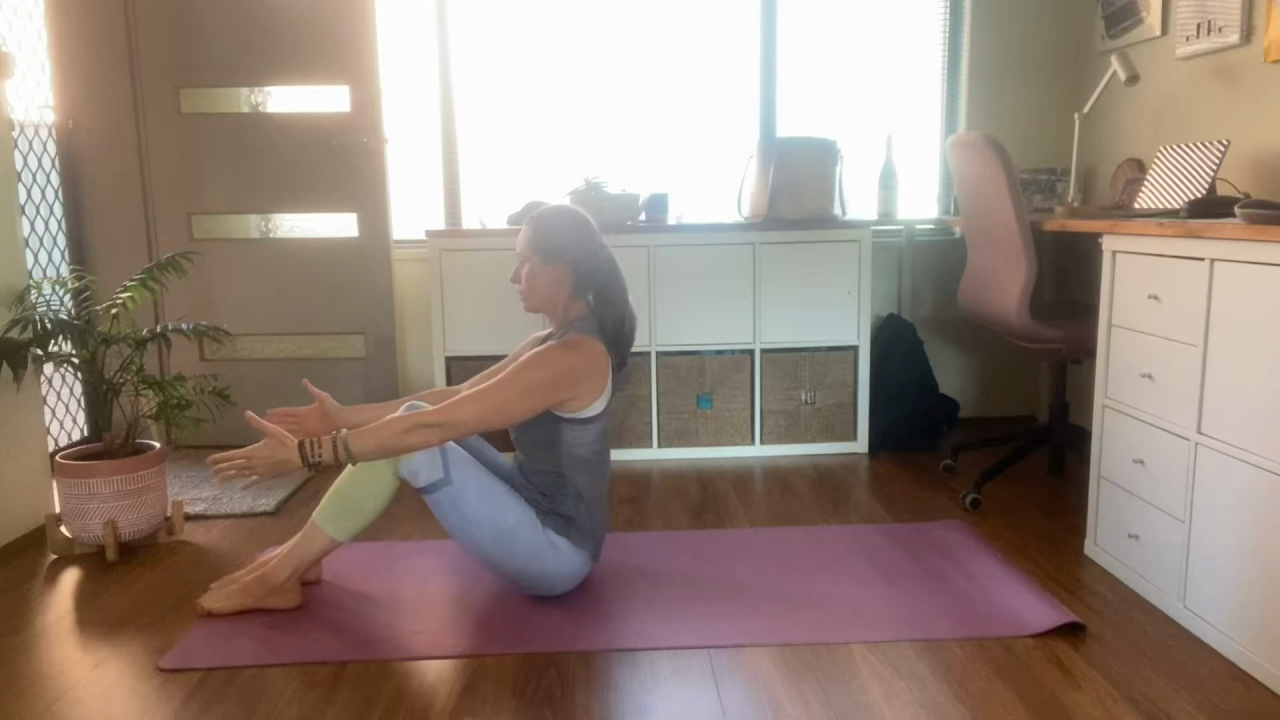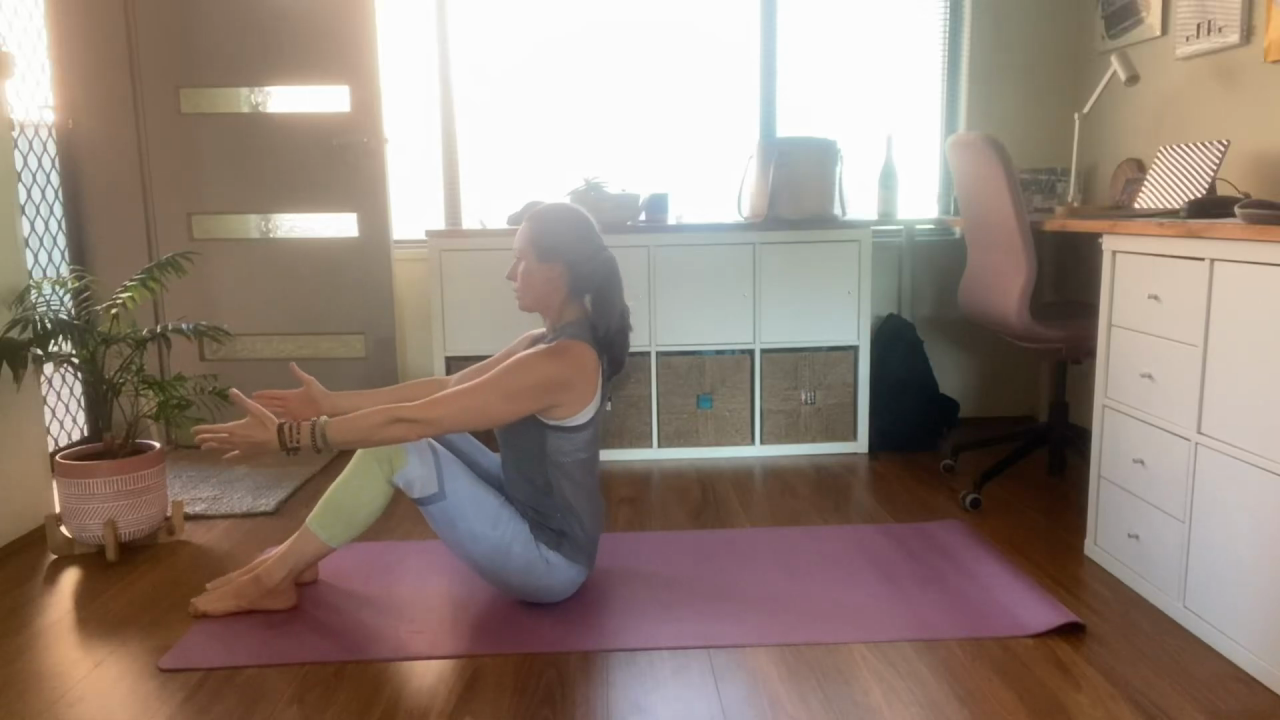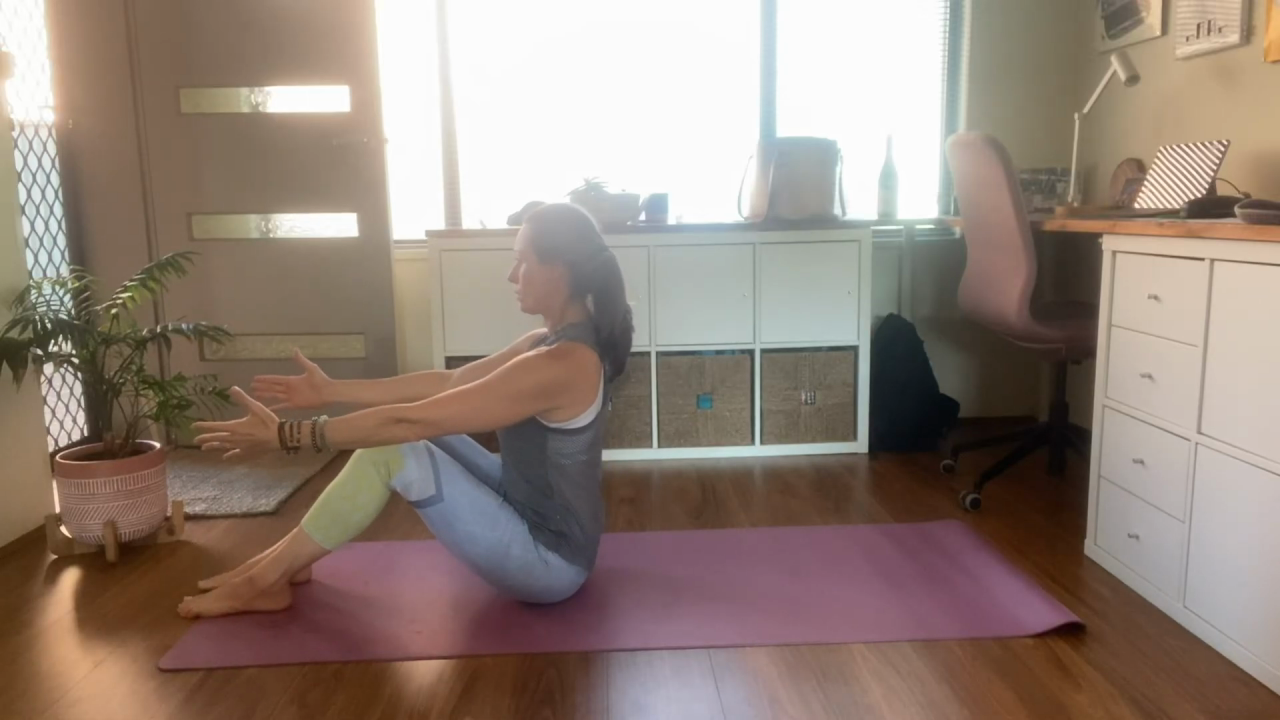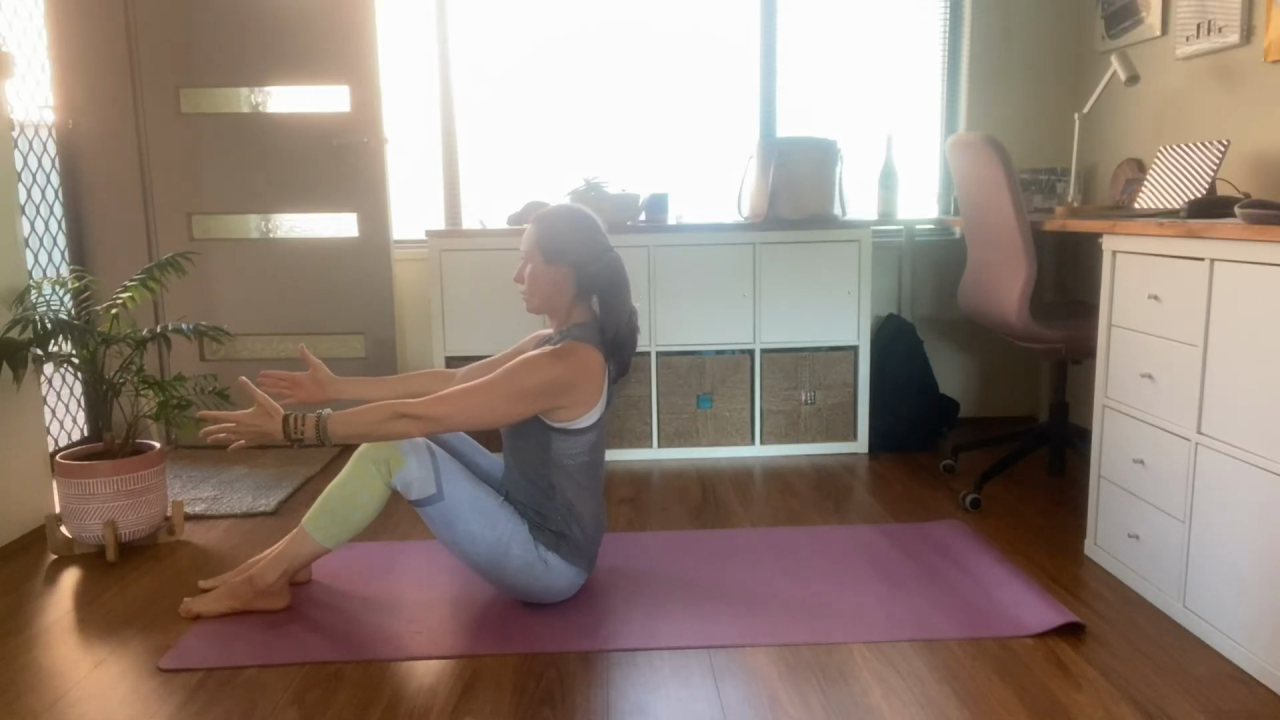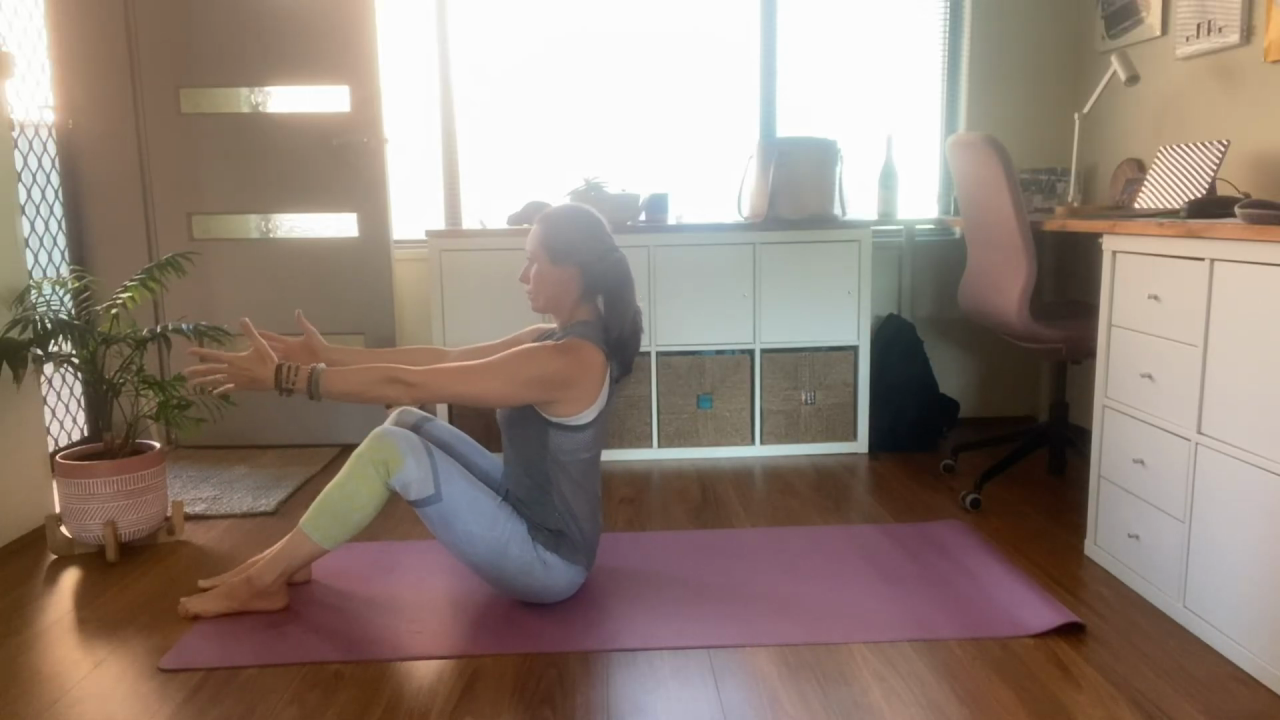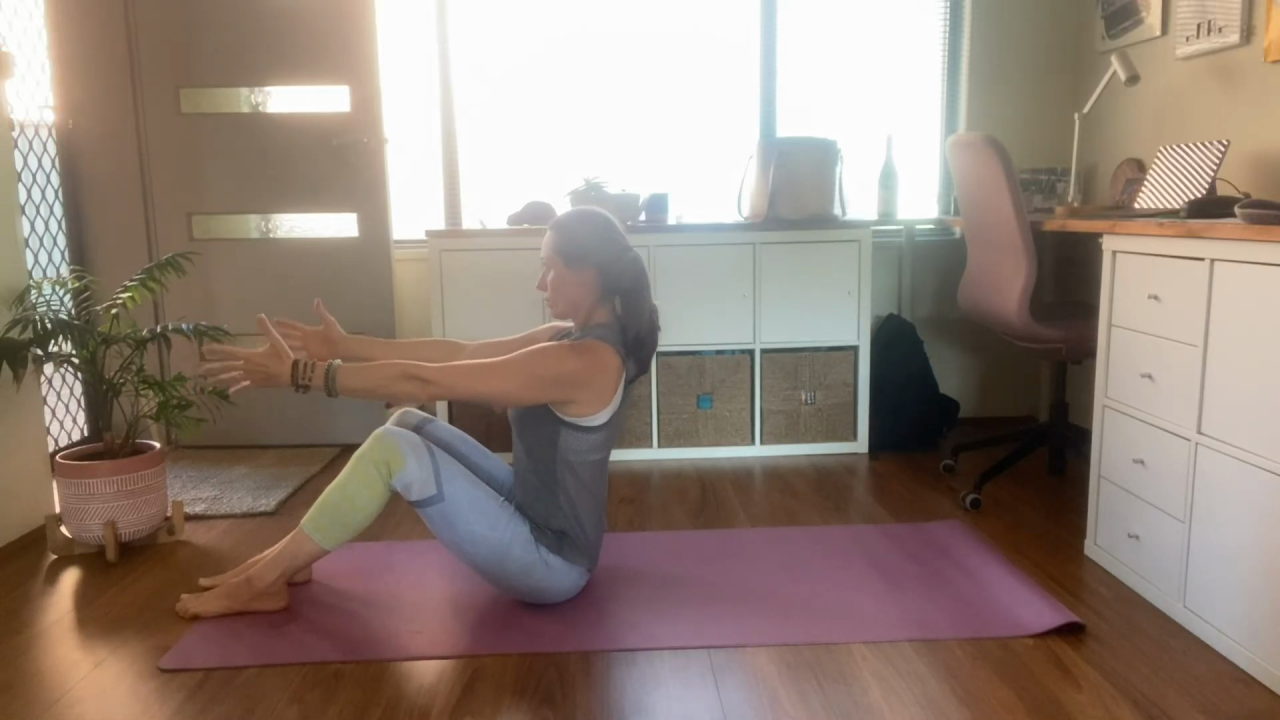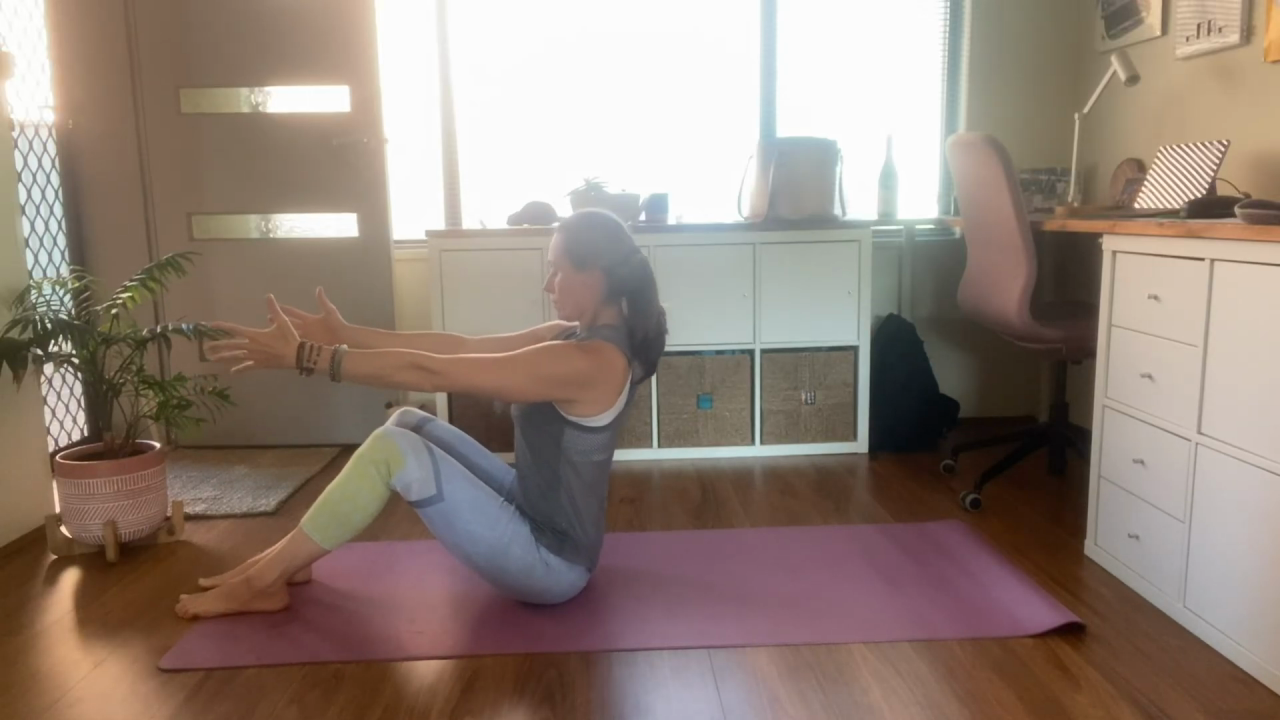
dt=0.5s
person 1, frame 1
left shoulder: (571, 358)
right shoulder: (558, 343)
left elbow: (435, 425)
right elbow: (458, 399)
left wrist: (303, 453)
right wrist: (343, 418)
left hip: (556, 552)
right hip: (545, 518)
left knee: (407, 443)
right knee: (411, 416)
left ankle: (276, 578)
right ankle: (295, 557)
person 1, frame 2
left shoulder: (558, 363)
right shoulder: (555, 344)
left elbow: (408, 419)
right elbow: (447, 388)
left wrist: (284, 436)
right wrist: (330, 402)
left hip: (549, 560)
right hip: (538, 522)
left knee: (397, 448)
right knee: (417, 430)
left ankle: (271, 580)
right ankle: (290, 560)
person 1, frame 3
left shoulder: (560, 365)
right shoulder: (557, 343)
left elbow: (410, 420)
right elbow: (449, 383)
left wrist: (285, 435)
right wrist: (332, 390)
left hip: (549, 560)
right hip: (537, 521)
left knee: (393, 451)
right knee: (400, 436)
left ankle: (264, 581)
right ankle: (285, 559)
person 1, frame 4
left shoulder: (564, 365)
right shoulder: (561, 344)
left elbow: (414, 415)
right elbow: (451, 382)
left wrist: (289, 427)
right wrist: (335, 387)
left hip: (549, 561)
right hip: (536, 520)
left knee: (394, 450)
right knee: (409, 437)
left ankle: (264, 582)
right ankle: (283, 560)
person 1, frame 5
left shoulder: (564, 361)
right shoulder: (564, 340)
left elbow: (409, 384)
right elbow: (446, 360)
left wrist: (282, 377)
right wrist: (329, 357)
left hip: (547, 560)
right hip: (535, 522)
left knee: (390, 449)
right knee: (407, 424)
left ankle: (261, 583)
right ankle: (285, 560)
person 1, frame 6
left shoulder: (580, 362)
right shoulder: (577, 340)
left elbow: (426, 382)
right elbow: (460, 354)
left wrist: (298, 372)
right wrist: (344, 345)
left hip: (551, 562)
right hip: (537, 519)
left knee: (391, 450)
right knee: (408, 425)
left ankle: (262, 583)
right ankle: (284, 560)
person 1, frame 7
left shoulder: (587, 361)
right shoulder: (582, 338)
left elbow: (432, 372)
right elbow: (462, 349)
left wrist: (304, 357)
right wrist: (347, 336)
left hip: (550, 561)
right hip: (540, 521)
left knee: (391, 450)
right knee: (407, 424)
left ankle: (261, 582)
right ankle: (283, 559)
